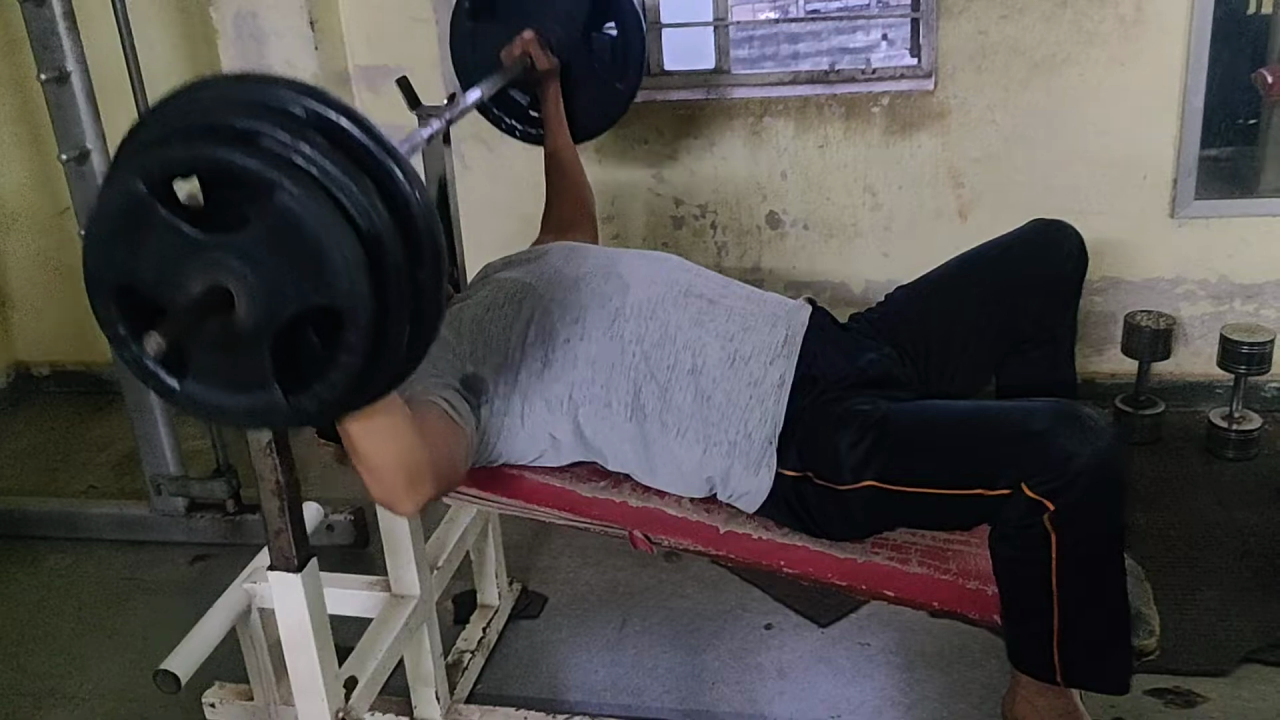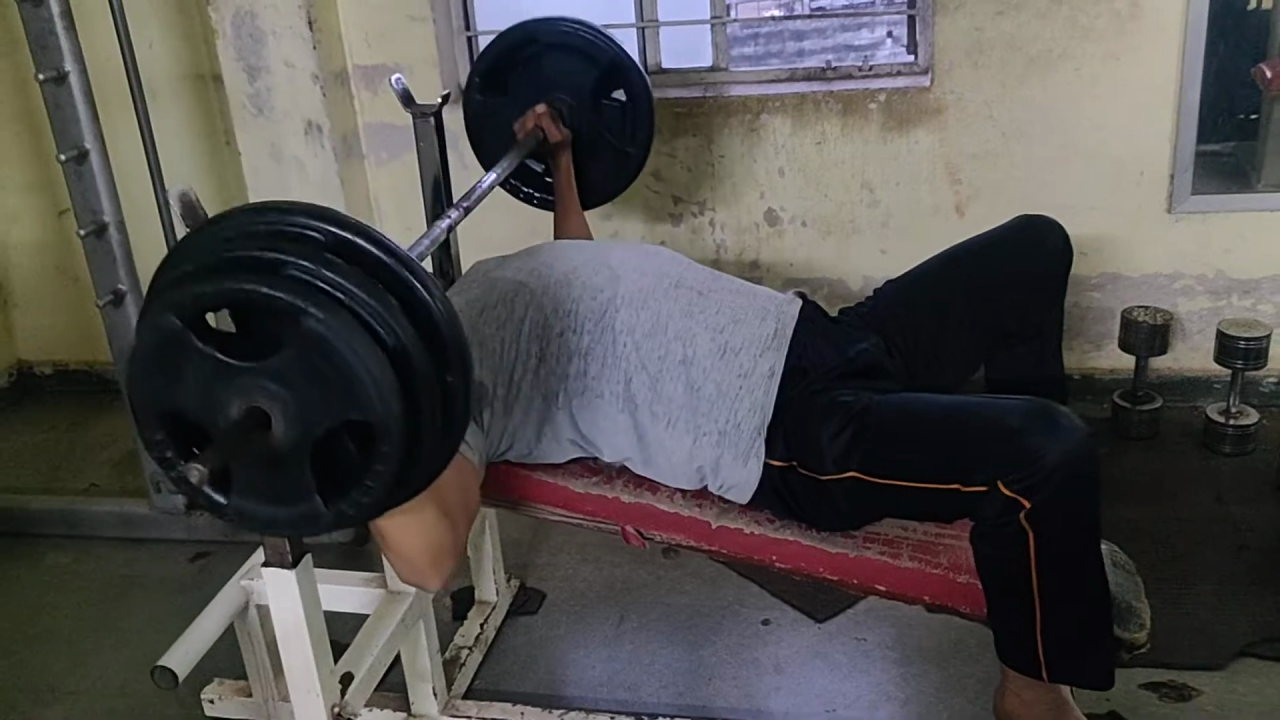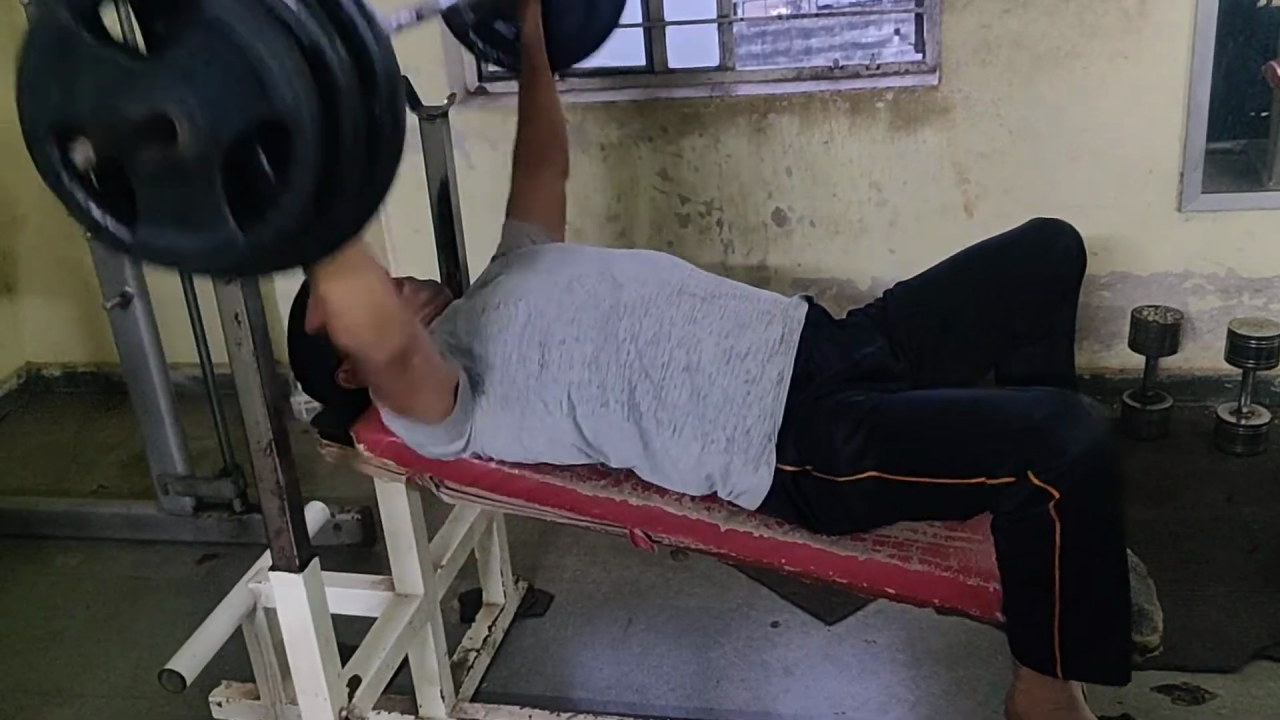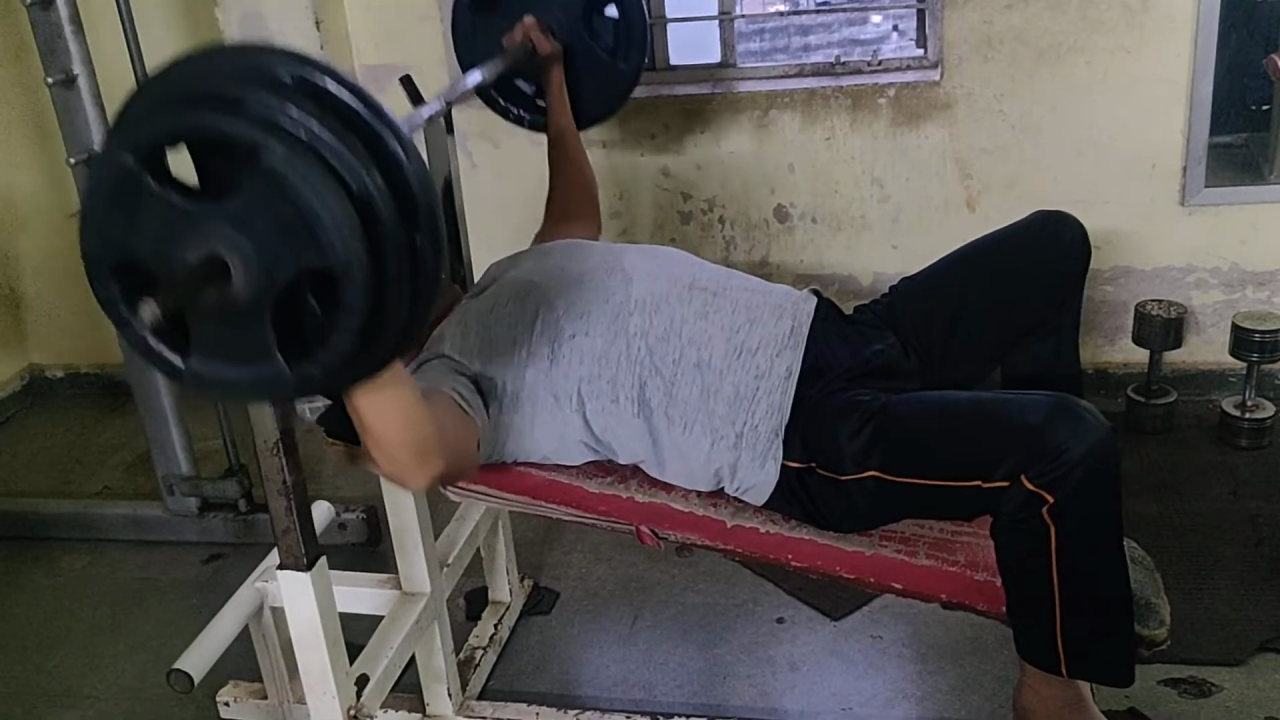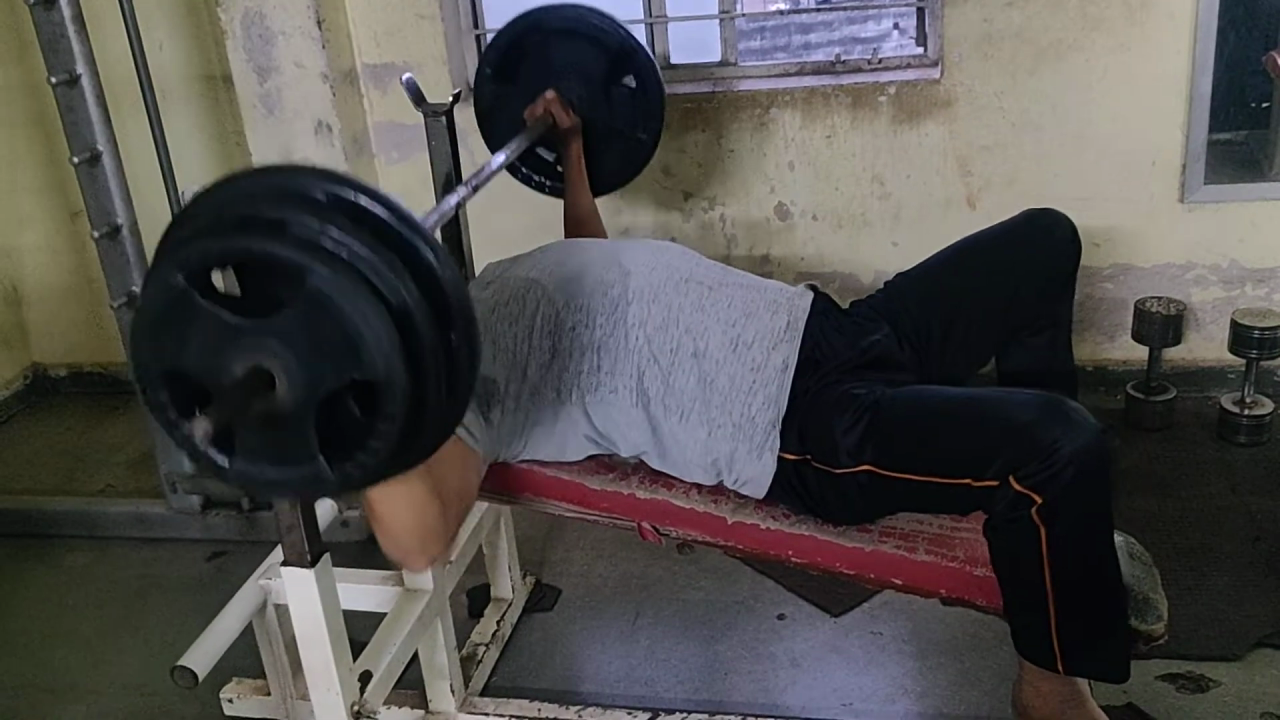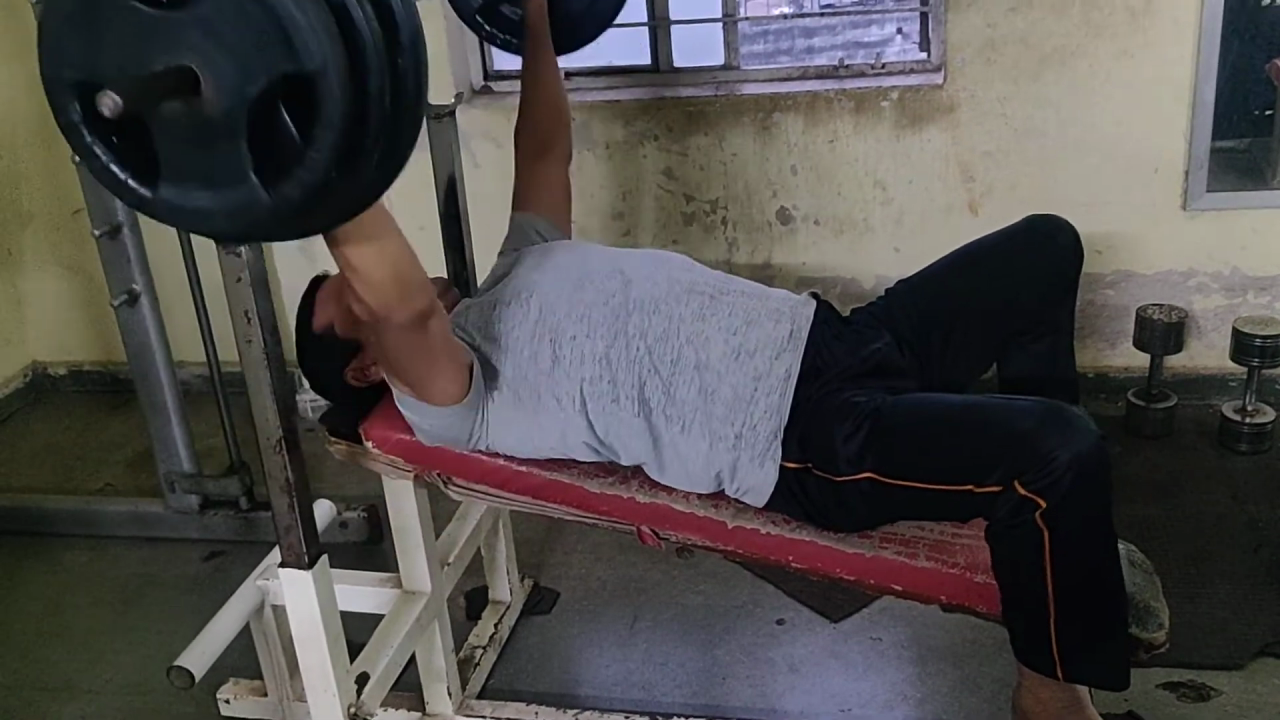
dt=0.7s
person 1, frame 1
left shoulder: (497, 283)
right shoulder: (435, 382)
left elbow: (574, 228)
right elbow: (407, 482)
left wrist: (549, 90)
left hip: (832, 353)
right hip: (810, 442)
left knee: (1048, 252)
right knee: (1076, 451)
left ankle: (1040, 526)
person 1, frame 2
left shoulder: (478, 288)
right elbow: (431, 558)
left wrist: (559, 158)
left hip: (815, 342)
right hip: (793, 434)
left knee: (1033, 249)
right knee: (1051, 450)
left ankle: (1042, 535)
person 1, frame 3
left shoulder: (501, 288)
right shoulder: (436, 400)
left elbow: (545, 169)
right elbow: (379, 336)
left hip: (825, 347)
right hip: (801, 439)
left knee: (1047, 251)
right knee: (1072, 439)
left ankle: (1048, 525)
person 1, frame 4
left shoulder: (507, 291)
right shoulder: (443, 377)
left elbow: (579, 217)
right elbow: (418, 462)
left wrist: (552, 78)
left hip: (835, 339)
right hip: (812, 436)
left knee: (1052, 242)
right knee: (1072, 442)
left ankle: (1055, 530)
person 1, frame 5
left shoulder: (487, 295)
left elbow: (590, 281)
right elbow: (419, 537)
left wrist: (571, 144)
left hip: (828, 333)
right hip: (807, 428)
left knee: (1043, 242)
right knee: (1065, 443)
left ankle: (1053, 533)
person 1, frame 6
left shoulder: (515, 281)
right shoulder: (451, 396)
left elbow: (547, 156)
right elbow: (403, 304)
left hip: (829, 344)
right hip: (808, 436)
left knee: (1044, 247)
right knee: (1064, 451)
left ankle: (1051, 525)
